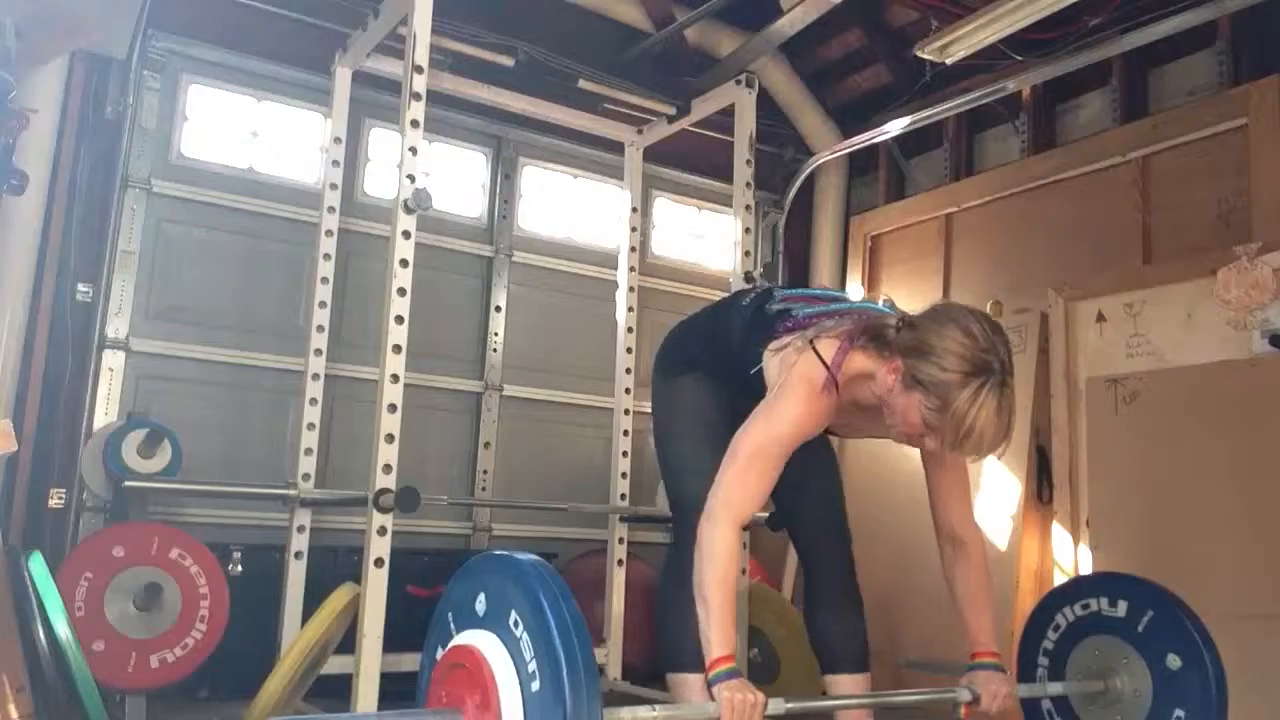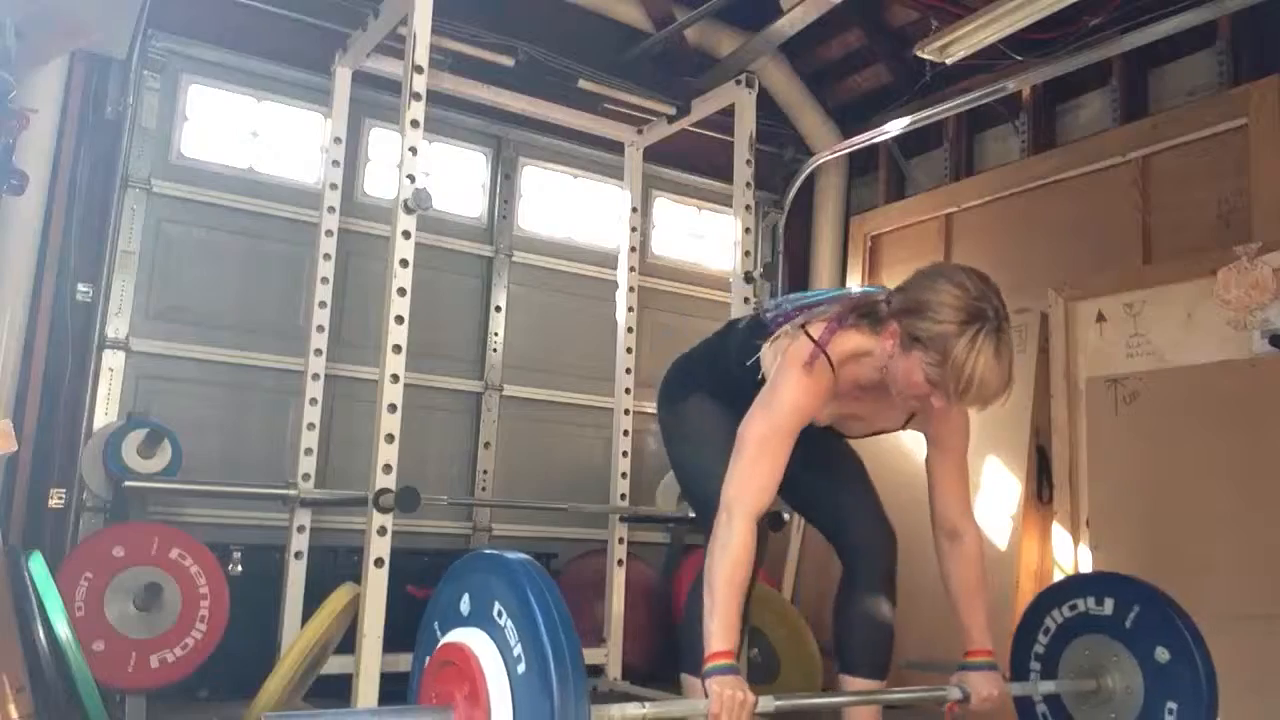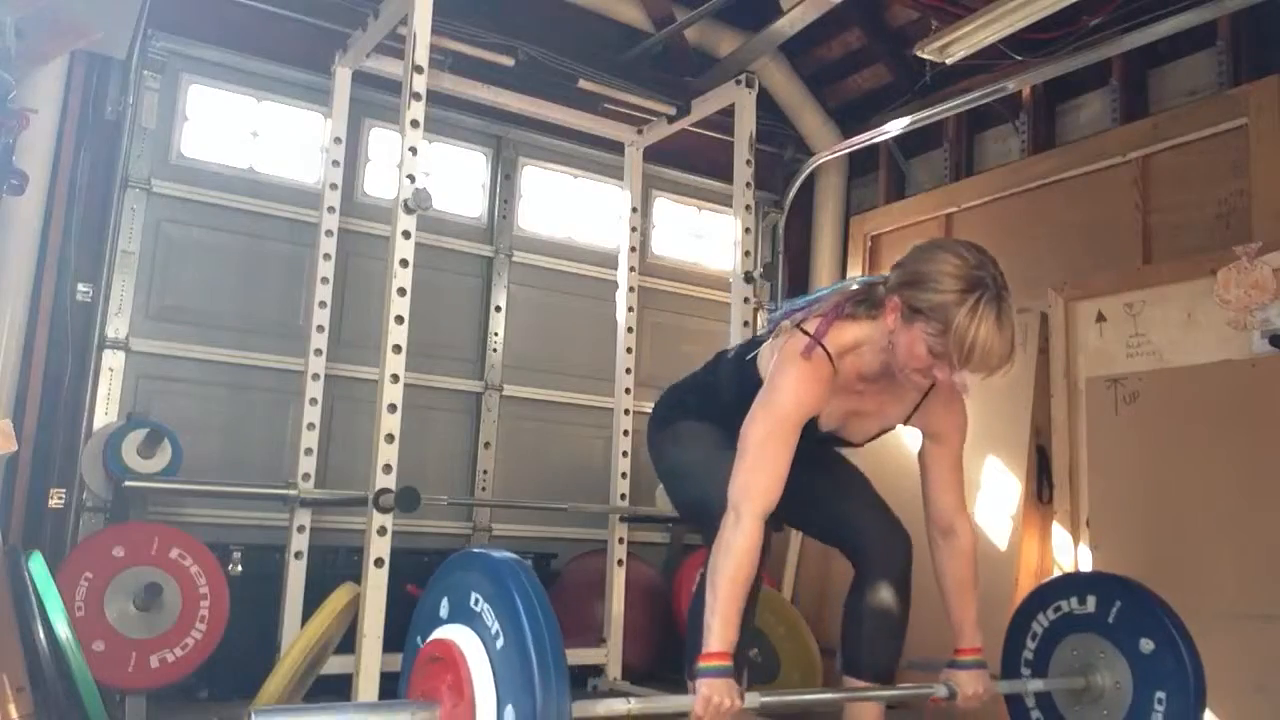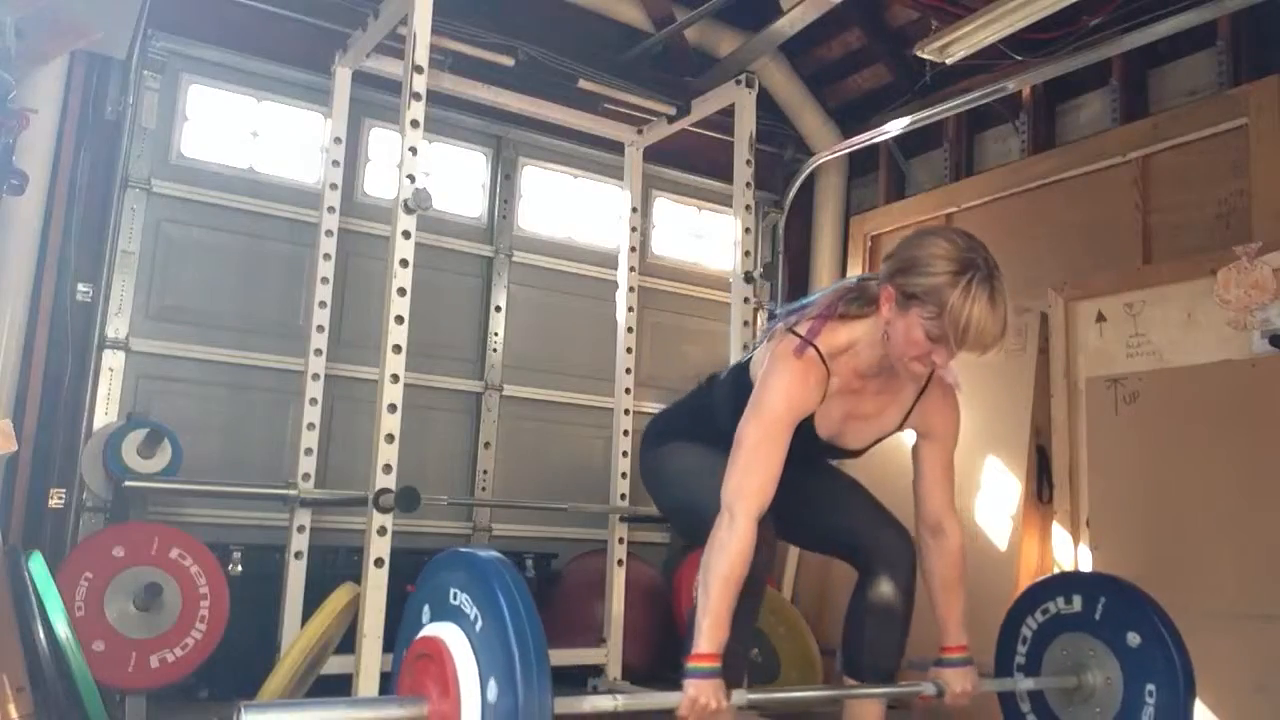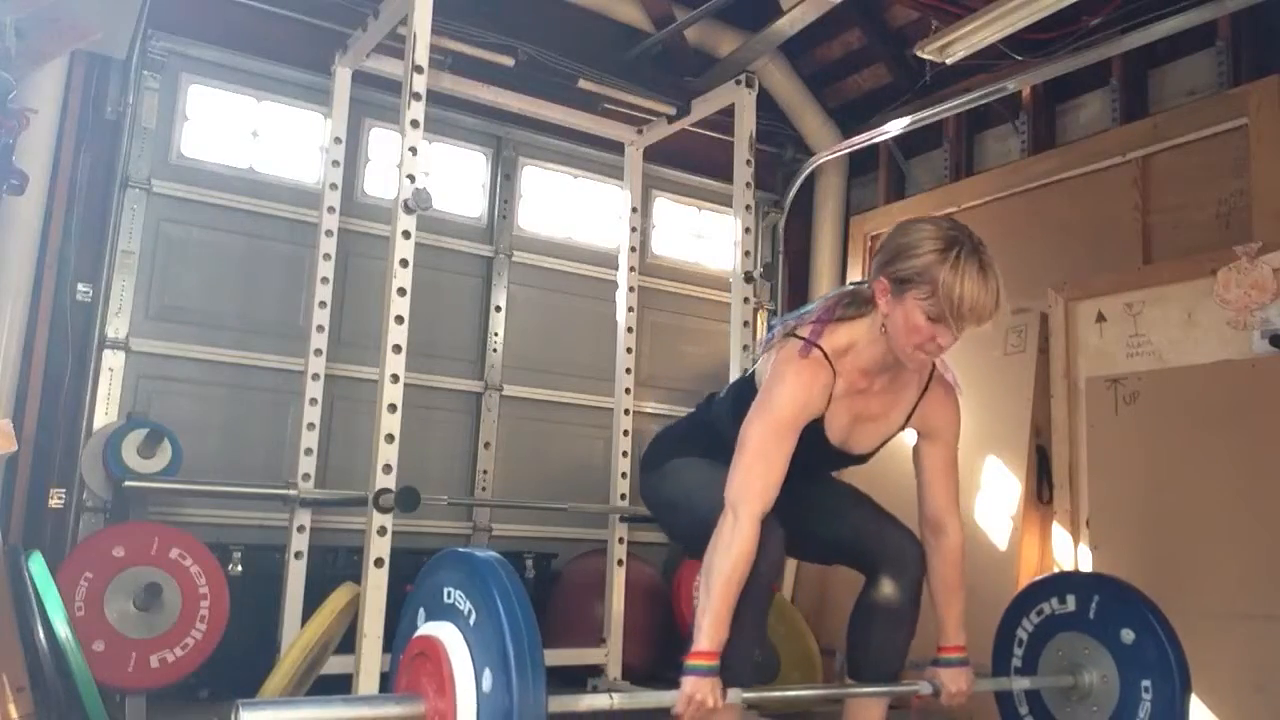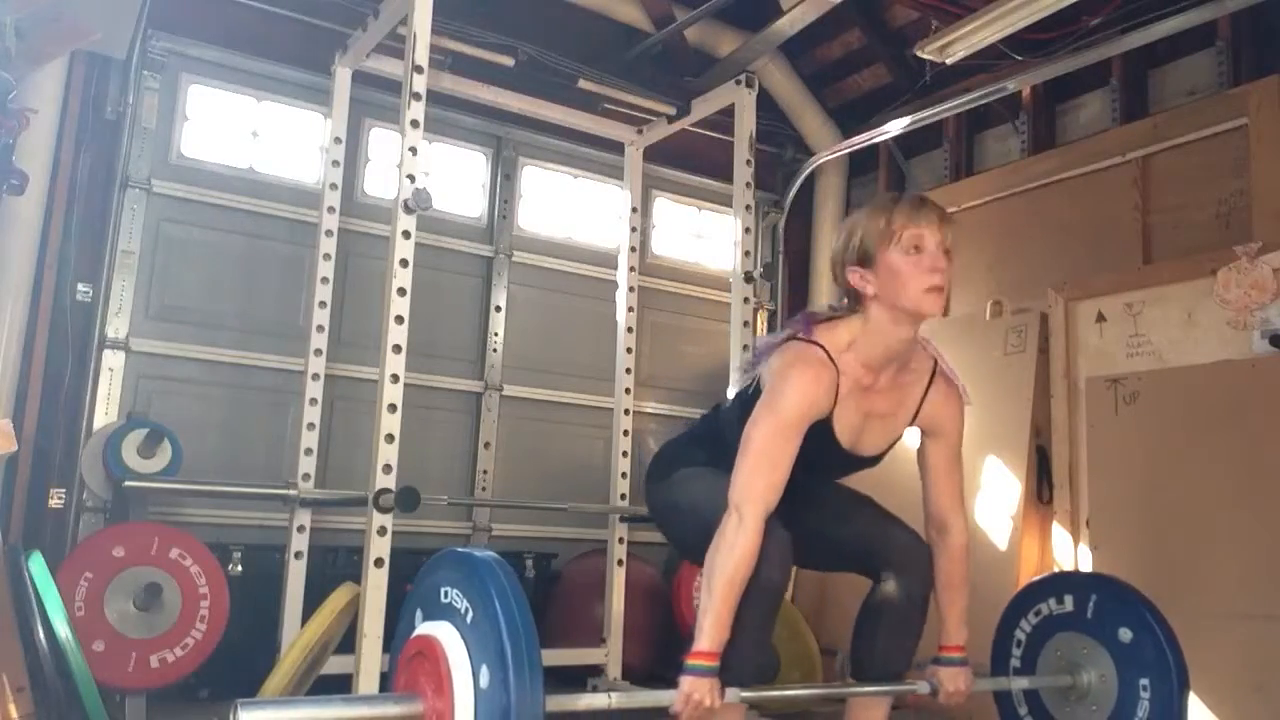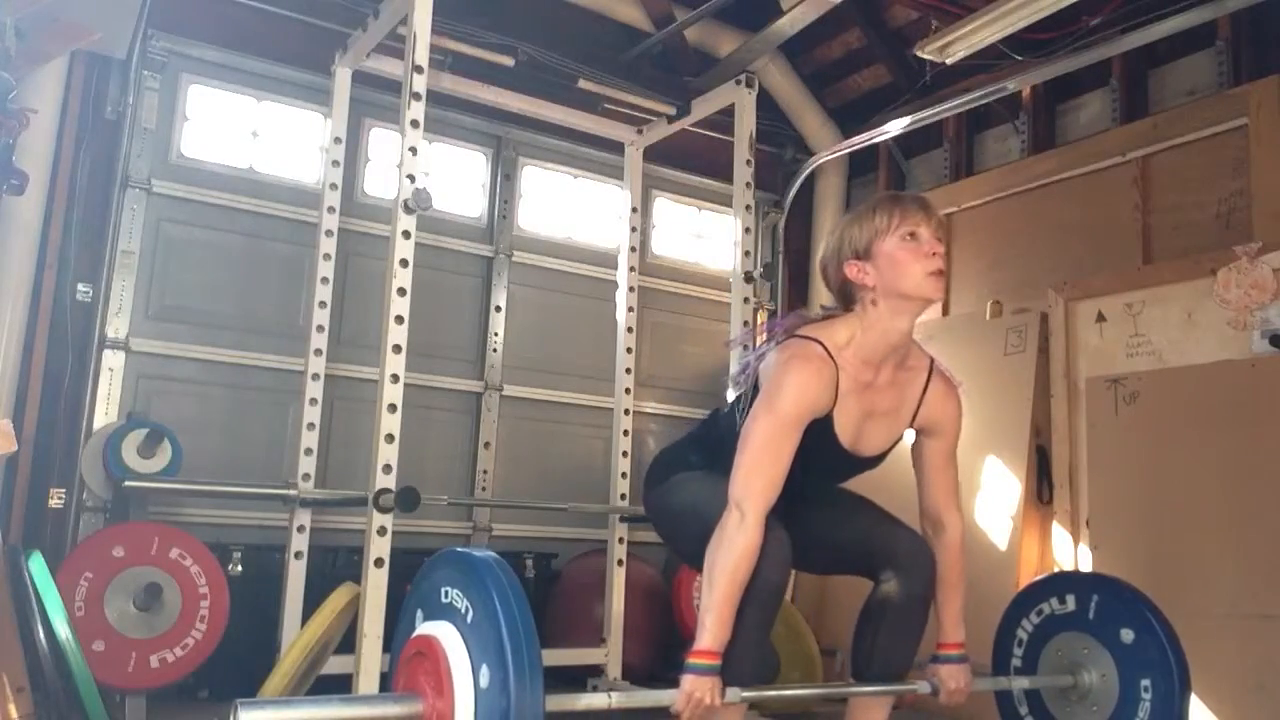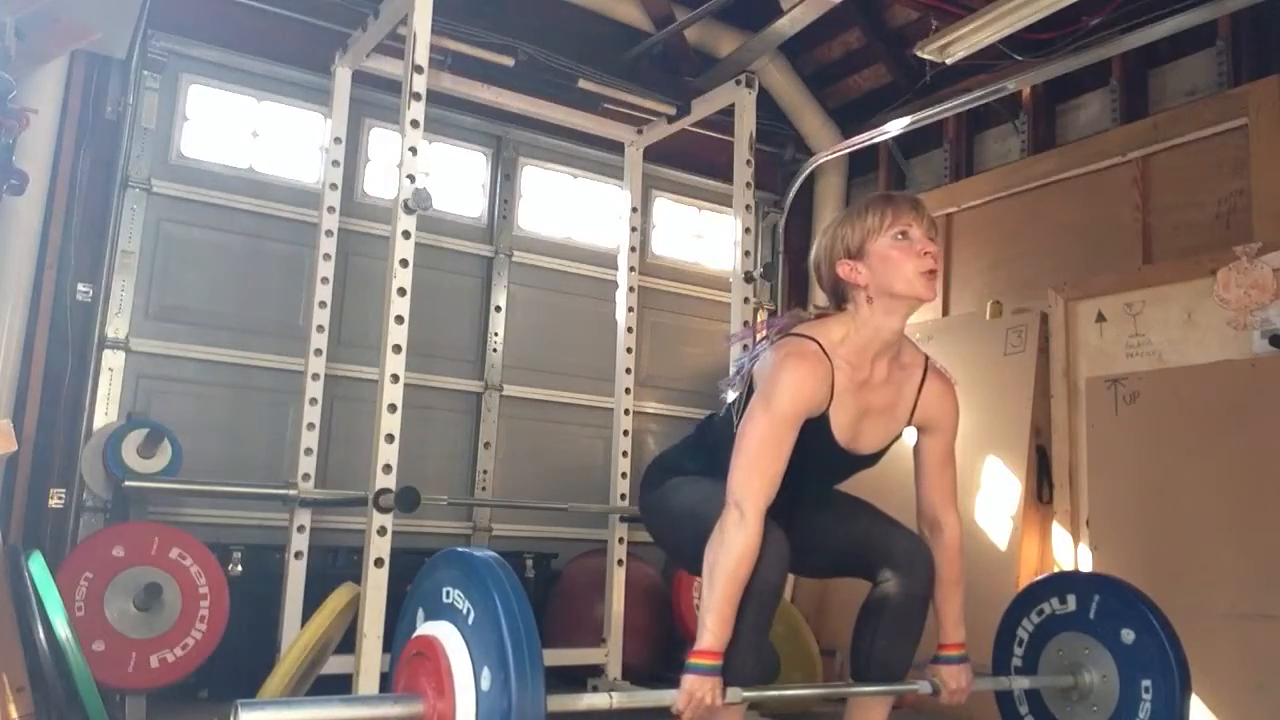
dt=0.3s
person 1, frame 1
left shoulder: (932, 393)
right shoulder: (815, 380)
left elbow: (960, 537)
right elbow: (720, 518)
left wrist: (986, 658)
right wrist: (722, 671)
left hip: (763, 385)
right hip: (700, 367)
left knee: (827, 545)
right knee: (700, 517)
person 1, frame 2
left shoulder: (939, 408)
right shoulder: (812, 365)
left elbow: (957, 531)
right elbow: (738, 512)
left wrist: (978, 655)
right wrist: (720, 664)
left hip: (803, 429)
right hip: (707, 399)
left knee: (873, 546)
right knee: (741, 541)
person 1, frame 3
left shoulder: (939, 401)
right shoulder: (811, 360)
left elbow: (950, 526)
right elbow: (746, 512)
left wrist: (968, 654)
right wrist: (714, 664)
left hip: (799, 445)
right hip: (696, 426)
left knee: (886, 549)
right knee: (747, 537)
person 1, frame 4
left shoulder: (933, 400)
right shoulder: (804, 362)
left elbow: (940, 528)
right elbow: (739, 515)
left wrist: (954, 652)
right wrist: (703, 663)
left hip: (790, 467)
right hip: (688, 448)
left knee: (892, 554)
right knee: (752, 542)
person 1, frame 5
left shoulder: (935, 399)
right shoulder: (807, 366)
left elbow: (942, 527)
right elbow: (741, 515)
left wrist: (952, 651)
right wrist: (703, 660)
left hip: (791, 481)
right hip: (688, 464)
left knee: (900, 556)
right knee: (760, 545)
person 1, frame 6
left shoulder: (937, 393)
right shoulder: (811, 367)
left elbow: (948, 525)
right elbow: (744, 517)
left wrist: (953, 651)
right wrist: (702, 660)
left hip: (795, 492)
right hip: (696, 475)
left knee: (908, 559)
right knee: (766, 550)
person 1, frame 7
left shoulder: (935, 392)
right shoulder: (808, 365)
left elbow: (944, 522)
right elbow: (744, 515)
left wrist: (952, 648)
right wrist: (704, 658)
left hip: (798, 496)
right hip: (695, 480)
left knee: (910, 559)
right knee: (766, 551)
person 1, frame 8
left shoulder: (931, 390)
right shoulder: (803, 364)
left elbow: (942, 522)
right elbow: (743, 514)
left wrist: (952, 649)
right wrist: (705, 658)
left hip: (793, 500)
right hip: (690, 486)
left knee: (907, 560)
right knee: (763, 553)
